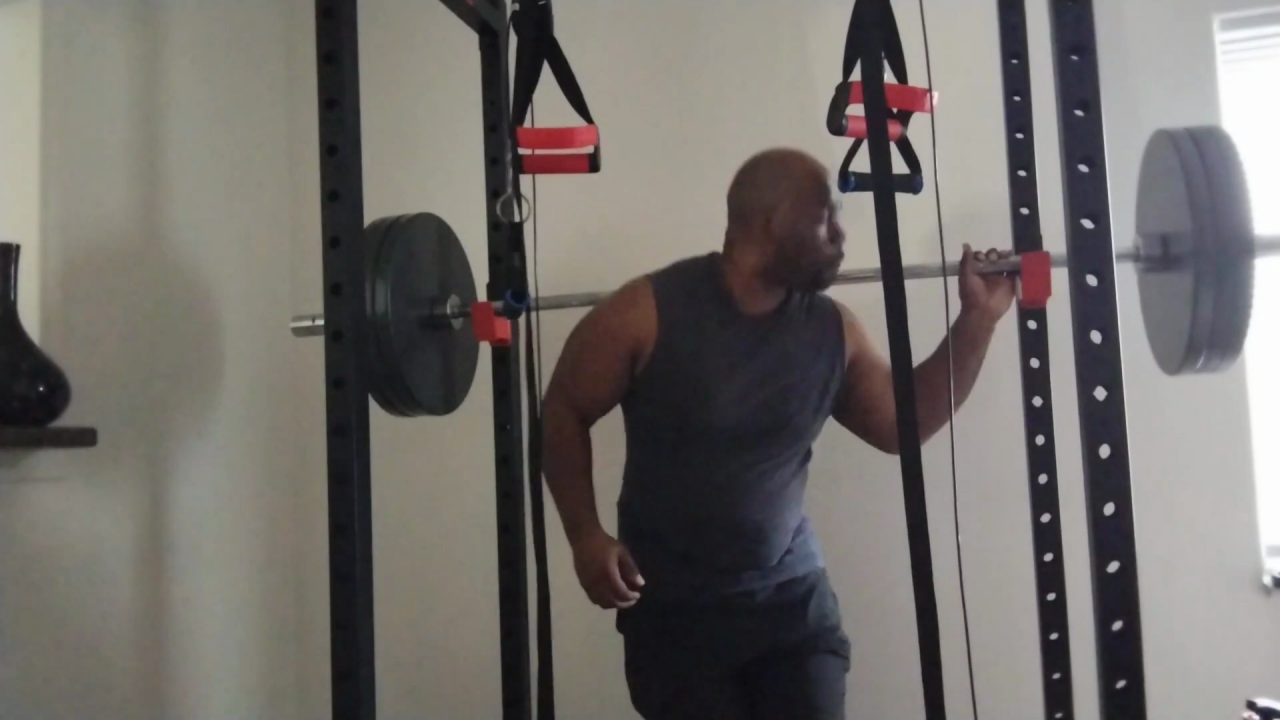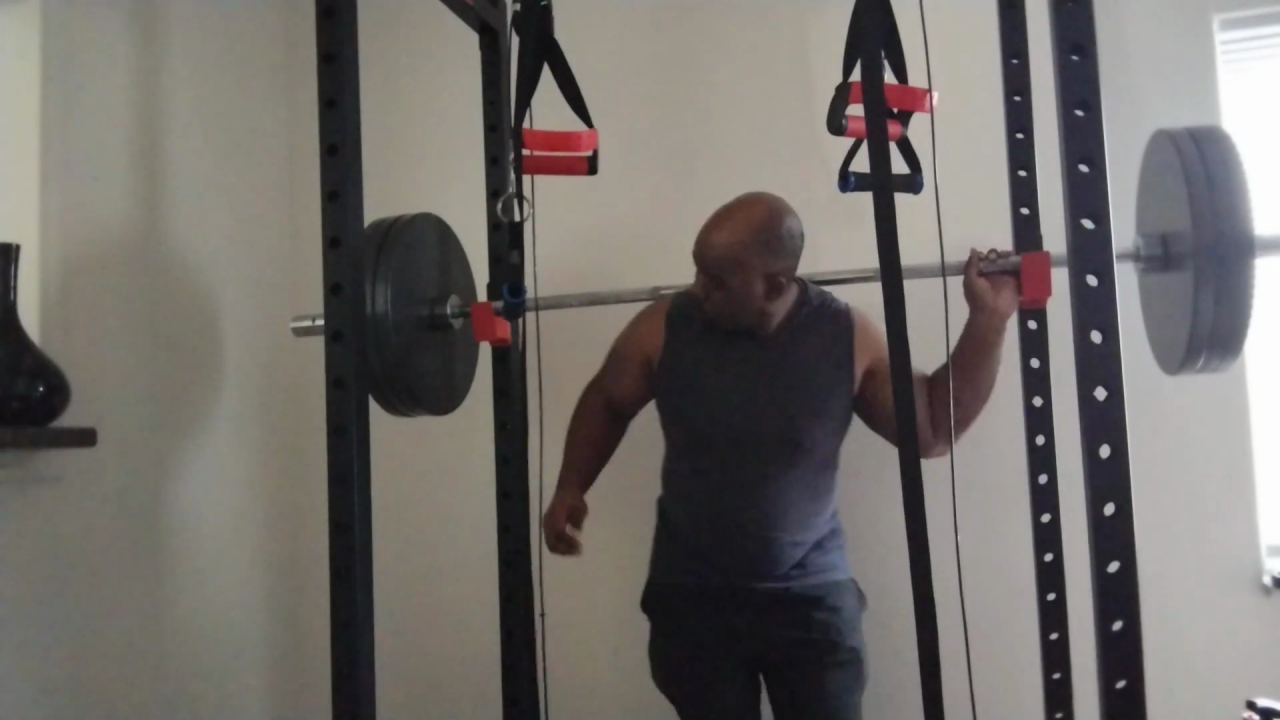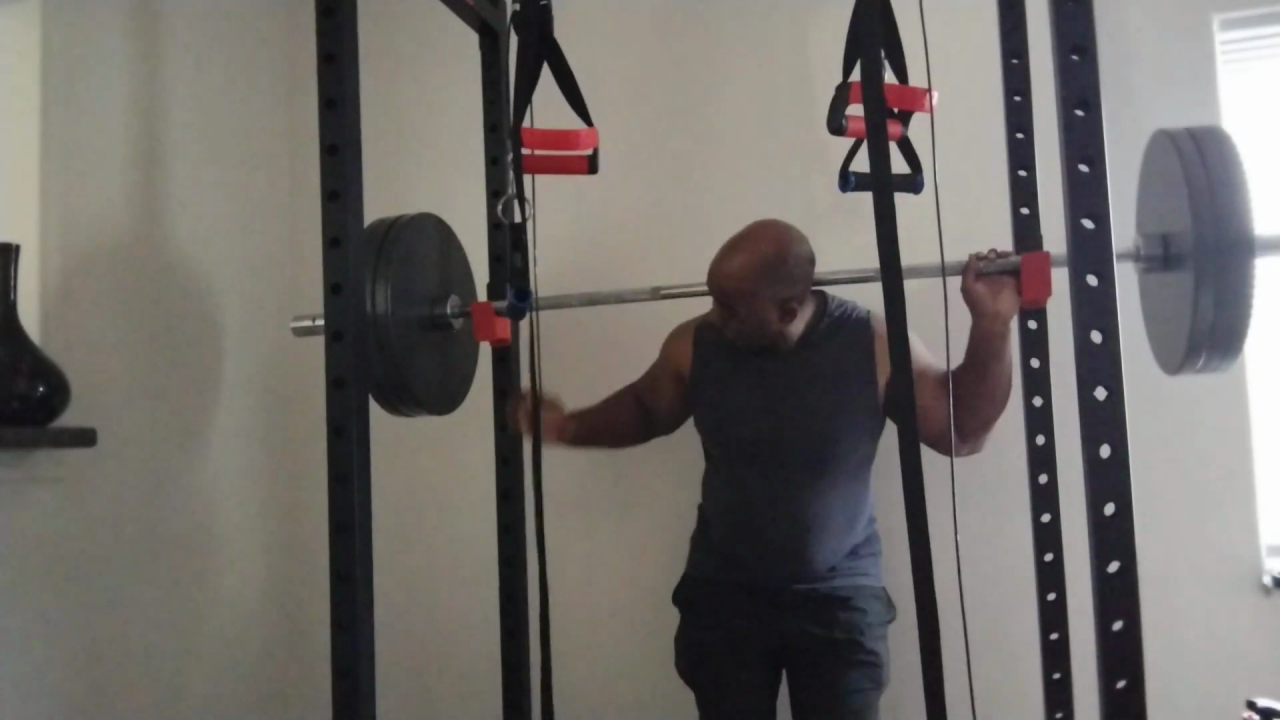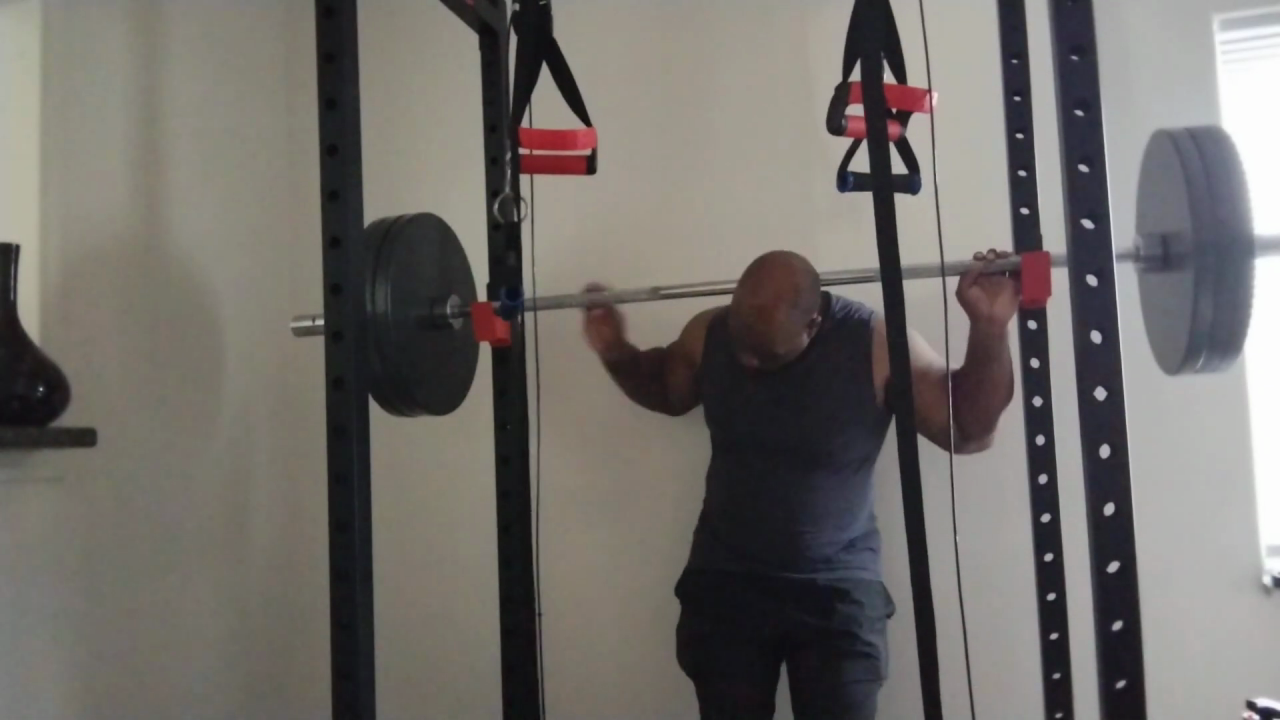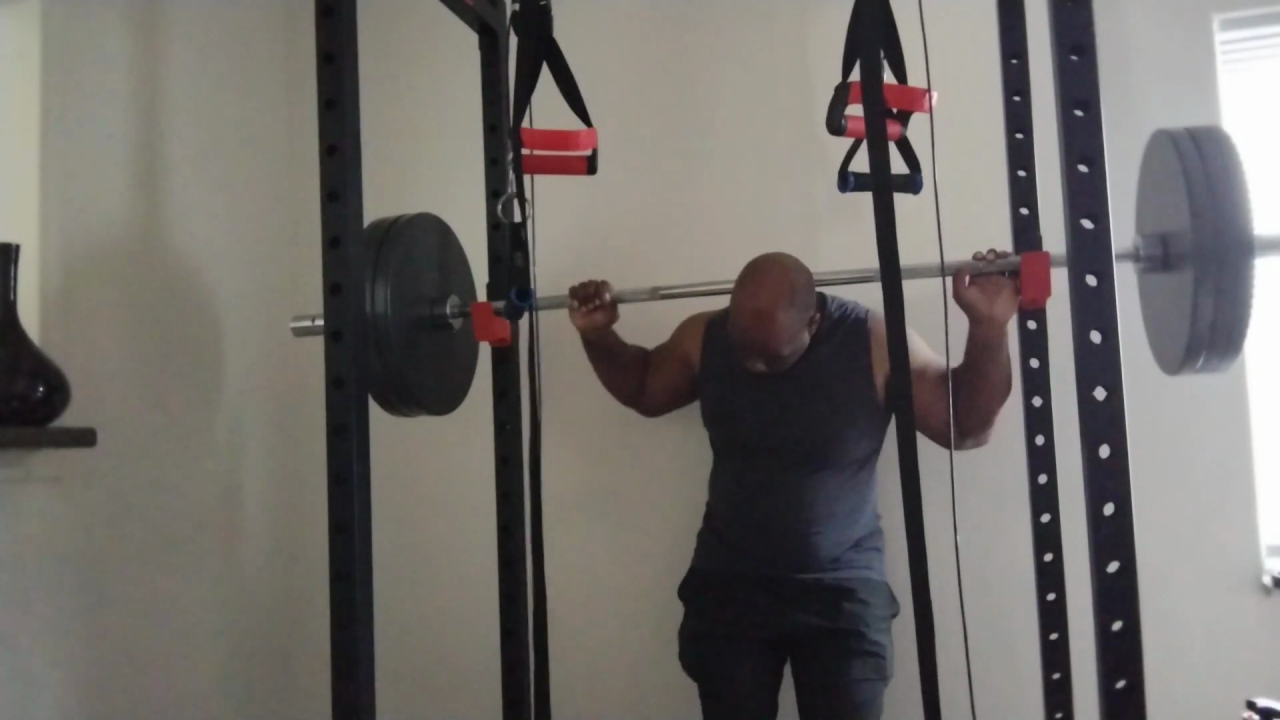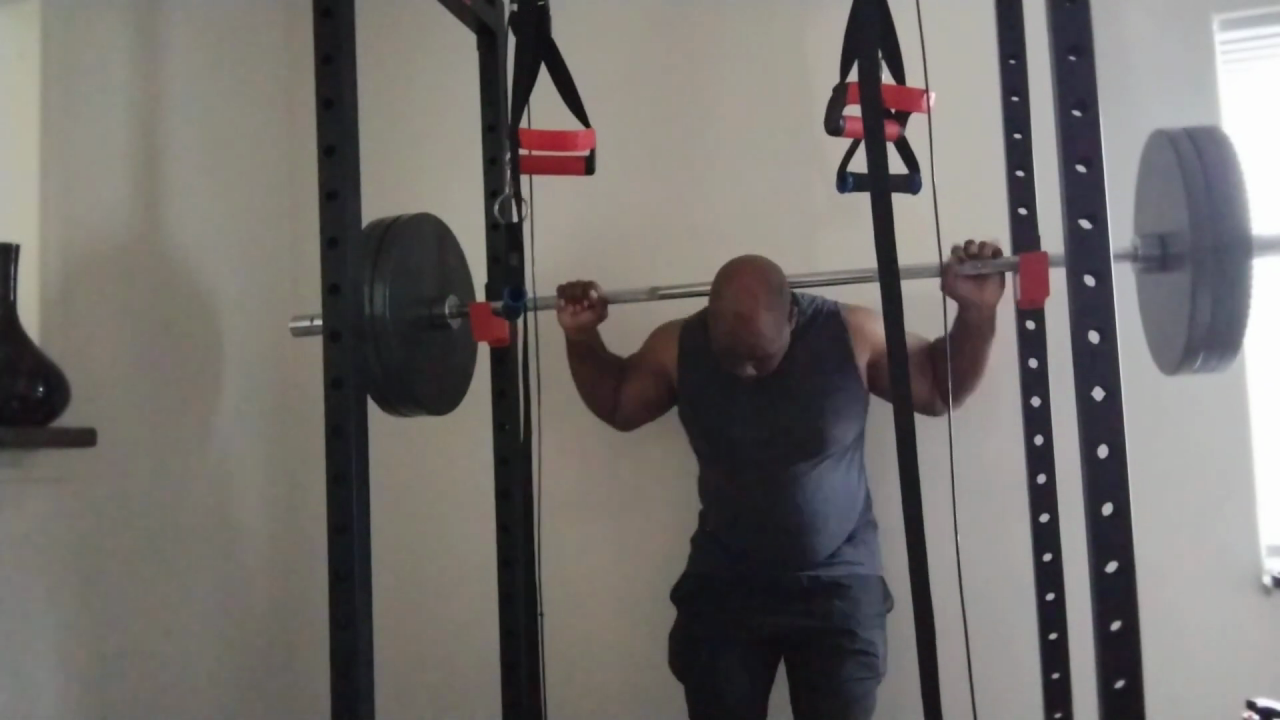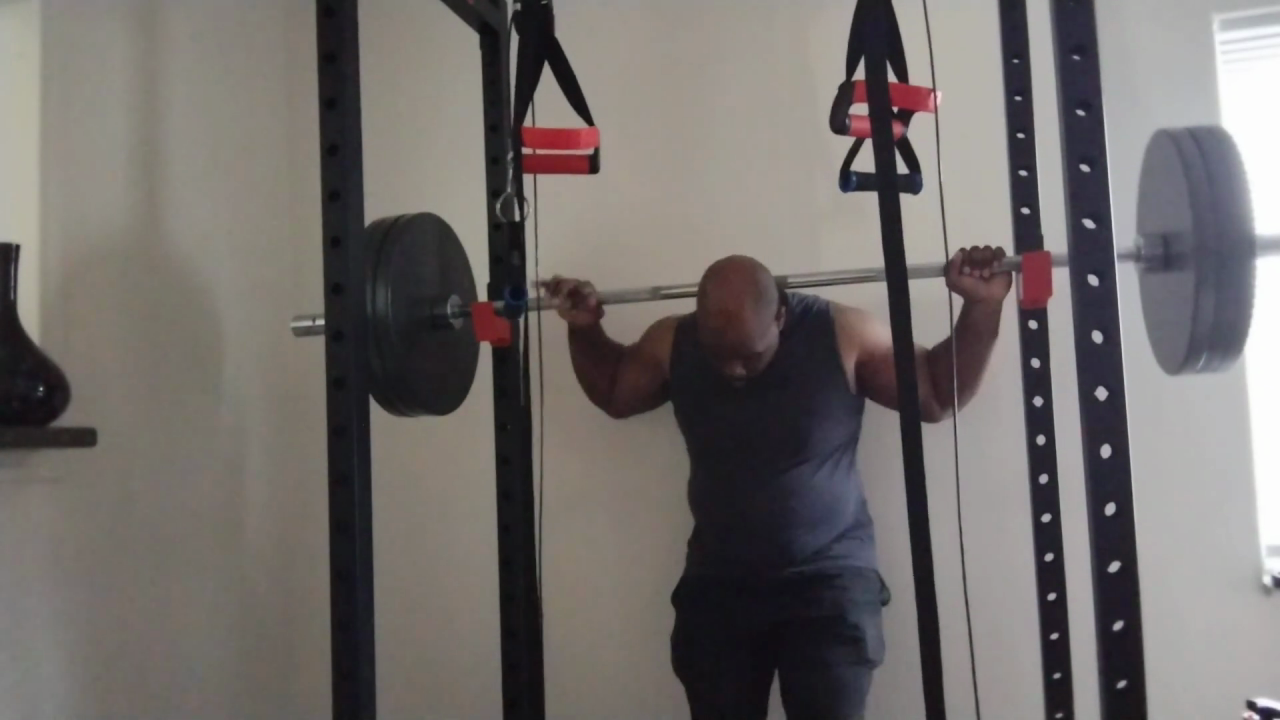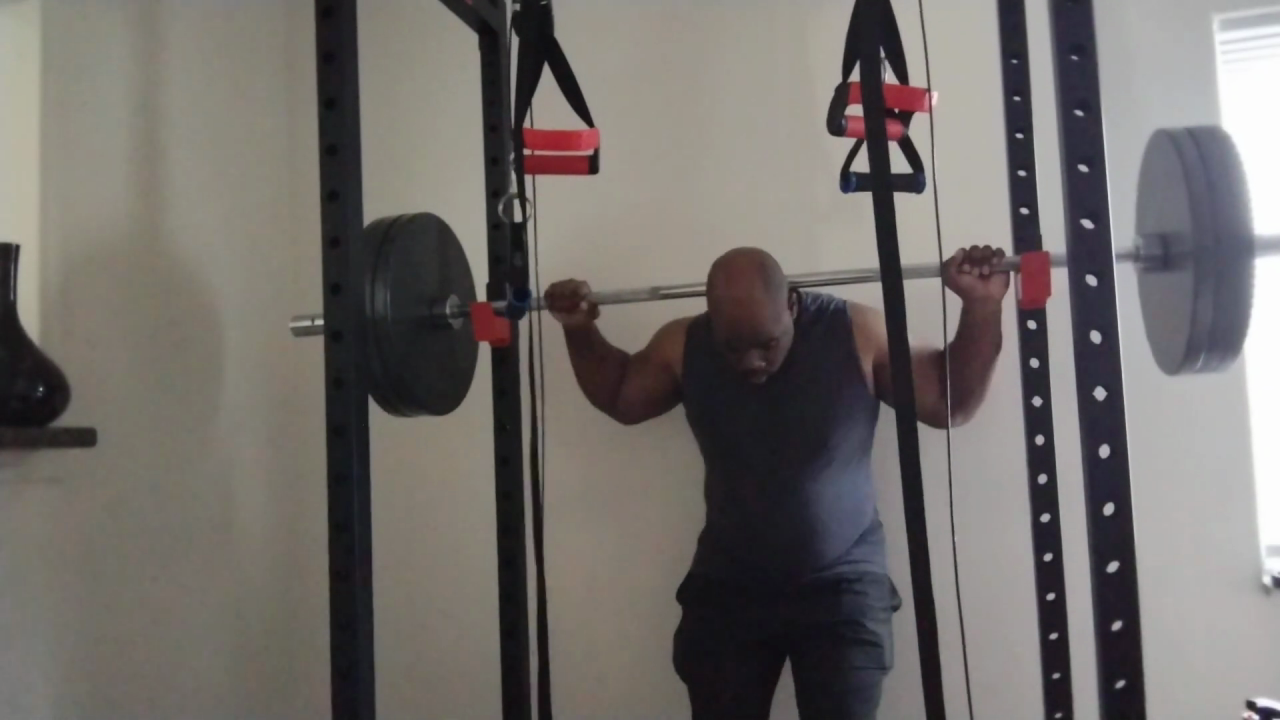
dt=0.5s
person 1, frame 1
left shoulder: (834, 329)
right shoulder: (646, 313)
left elbow: (901, 423)
right elbow: (563, 413)
left wrist: (977, 318)
right wrist: (586, 535)
left hip: (788, 591)
right hip: (672, 601)
person 1, frame 2
left shoulder: (847, 337)
right shoulder: (663, 328)
left elbow: (930, 429)
right elbow: (606, 402)
left wrist: (987, 320)
right wrist: (571, 488)
left hip: (811, 593)
right hip: (695, 595)
person 1, frame 3
left shoulder: (874, 346)
right shoulder: (695, 344)
left elbow: (962, 430)
right elbow: (647, 408)
left wrist: (991, 325)
right wrist: (568, 427)
left hip: (838, 598)
right hip: (724, 594)
person 1, frame 4
left shoulder: (879, 347)
right shoulder: (709, 335)
left elbow: (969, 428)
right elbow: (667, 389)
left wrist: (989, 326)
right wrist: (616, 354)
left hip: (837, 590)
right hip: (725, 583)
person 1, frame 5
left shoulder: (875, 344)
right shoulder: (704, 339)
left elbow: (966, 426)
right elbow: (644, 390)
left wrist: (988, 326)
right wrist: (597, 336)
left hip: (841, 589)
right hip: (729, 586)
person 1, frame 6
left shoulder: (852, 333)
right shoulder: (678, 346)
left elbow: (941, 390)
right elbow: (617, 405)
left wrist: (977, 309)
right wrist: (582, 337)
left hip: (836, 584)
right hip: (724, 586)
person 1, frame 7
left shoulder: (843, 335)
right shoulder: (674, 343)
left elbow: (940, 396)
right elbow: (614, 391)
left wrist: (981, 307)
right wrist: (584, 329)
left hip: (827, 581)
right hip: (719, 587)
person 1, frame 8
left shoulder: (858, 334)
right shoulder: (684, 346)
left elbow: (951, 402)
right elbow: (620, 396)
left wrist: (981, 307)
right wrist: (580, 329)
left hip: (841, 587)
right hip: (727, 588)
